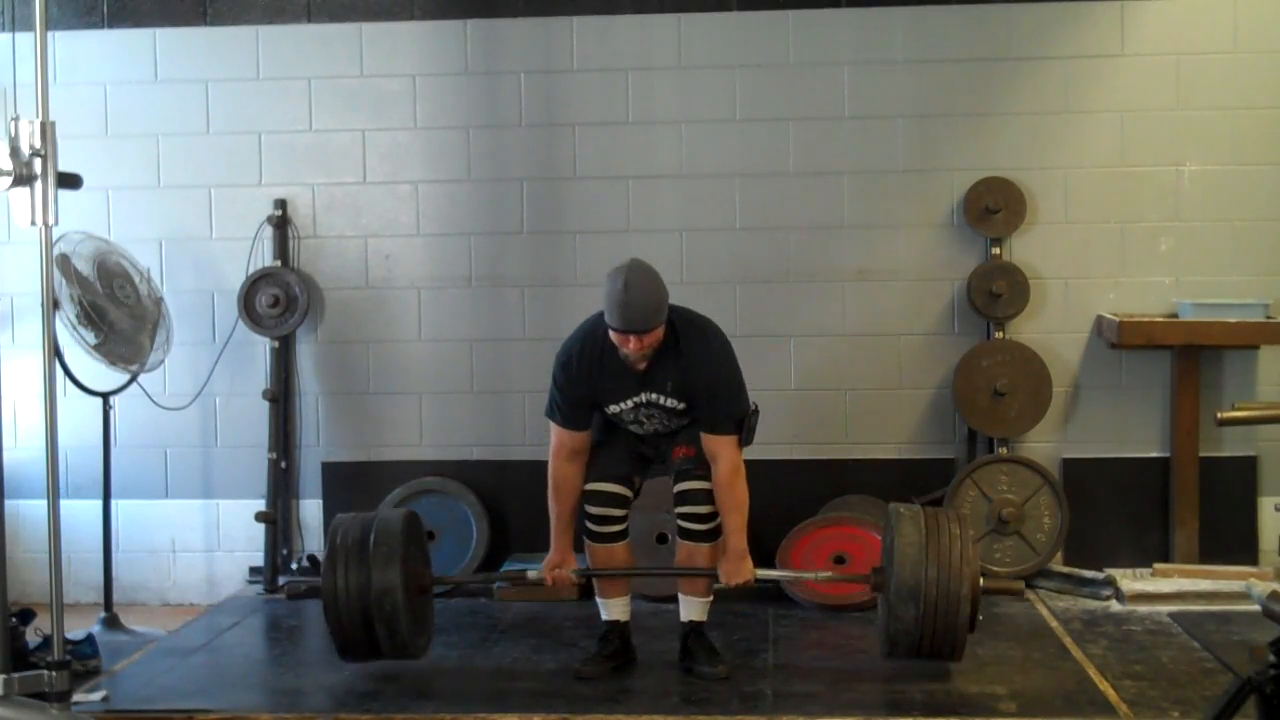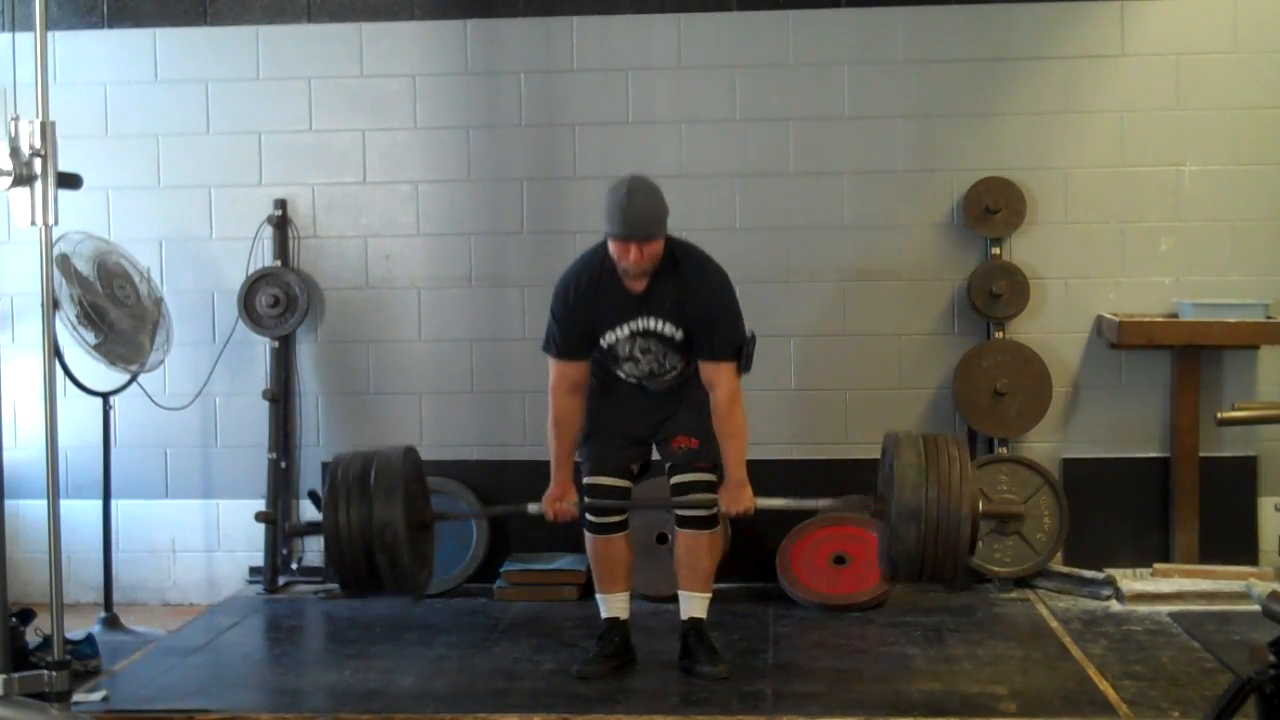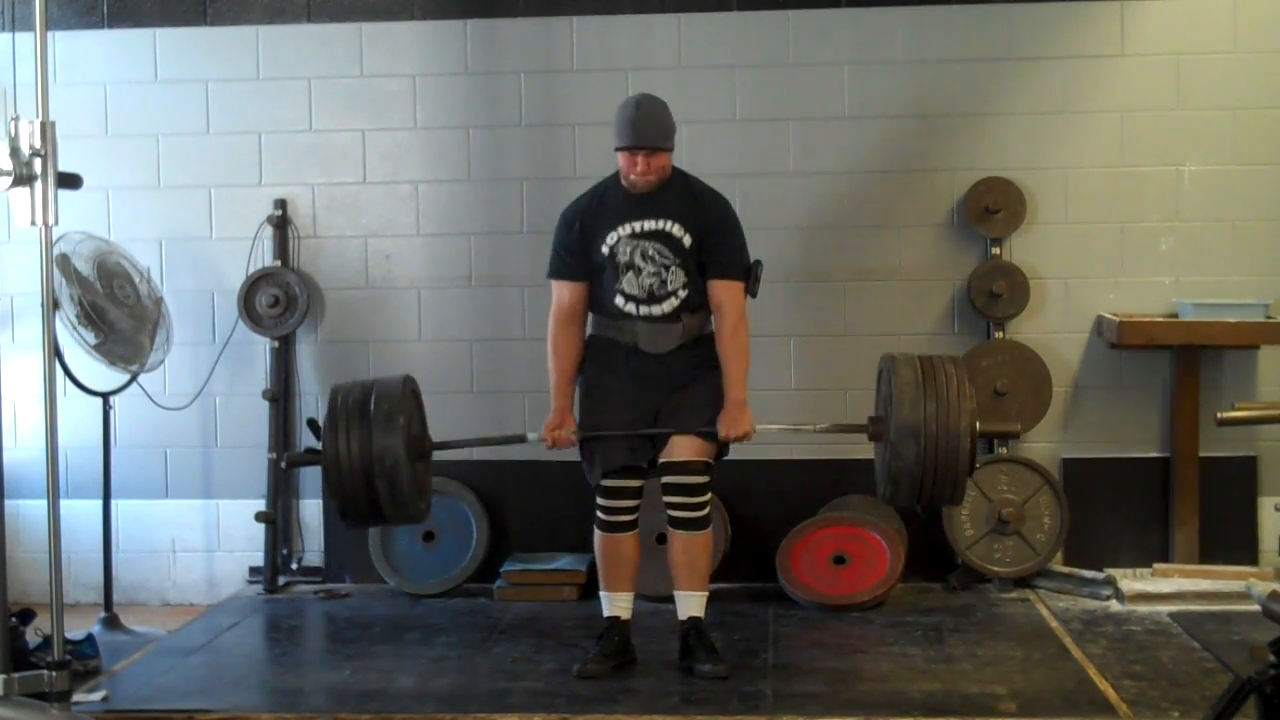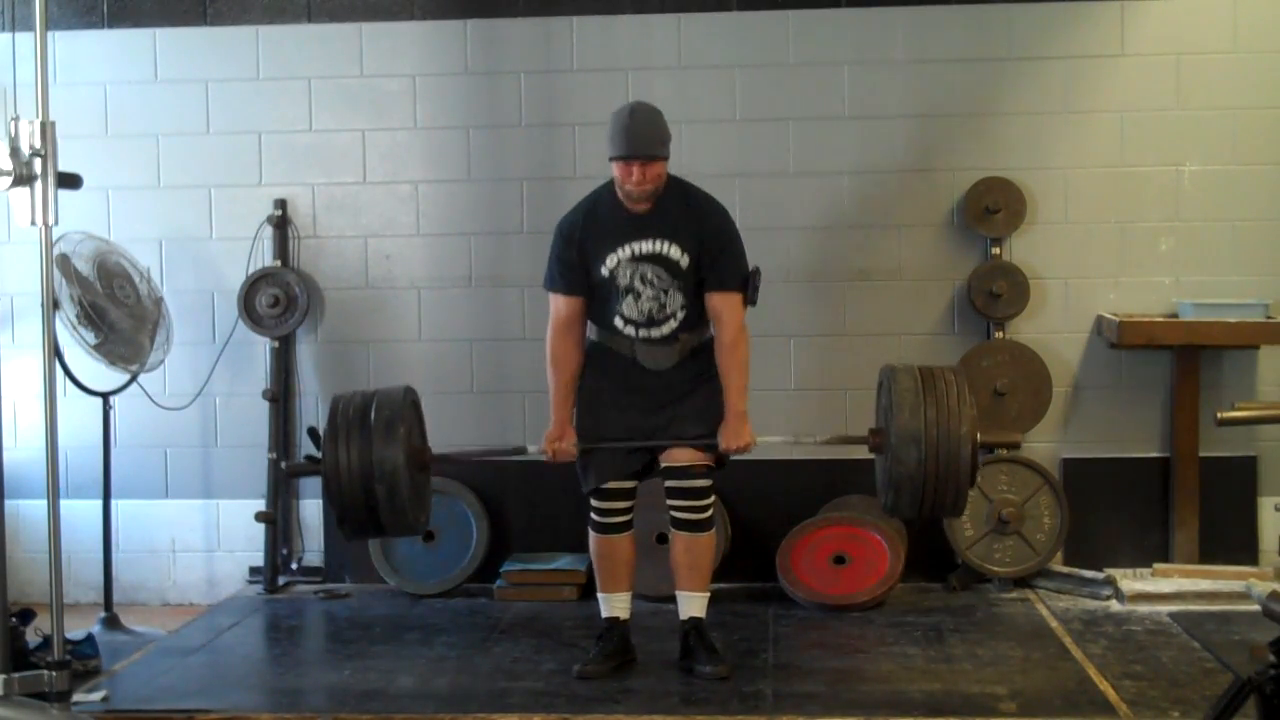
dt=0.5s
person 1, frame 1
left shoulder: (706, 347)
right shoulder: (579, 353)
left elbow: (725, 458)
right elbow: (567, 455)
left wrist: (737, 551)
right wrist: (560, 546)
left hip: (693, 427)
right hip: (618, 428)
left knee: (700, 506)
right knee: (600, 508)
left ankle: (693, 634)
right ankle: (615, 634)
person 1, frame 2
left shoulder: (704, 279)
right shoulder: (578, 286)
left elbow: (723, 387)
right elbow: (567, 388)
left wrist: (736, 480)
right wrist: (561, 479)
left hip: (688, 389)
right hip: (615, 390)
left knee: (696, 498)
right knee: (602, 501)
left ankle: (694, 633)
right ankle: (615, 633)
person 1, frame 3
left shoulder: (708, 208)
right shoulder: (584, 213)
left elbow: (729, 310)
right elbow: (567, 313)
left wrist: (737, 401)
right wrist: (561, 406)
left hip: (690, 368)
right hip: (613, 369)
left knee: (689, 501)
right knee: (614, 504)
left ankle: (693, 632)
right ankle: (616, 631)
person 1, frame 4
left shoulder: (706, 217)
right shoulder: (579, 224)
left elbow: (729, 322)
right elbow: (565, 328)
left wrist: (736, 413)
right wrist: (561, 418)
left hip: (690, 376)
right hip: (611, 376)
left knee: (692, 502)
right knee: (608, 503)
left ankle: (694, 633)
right ankle: (615, 632)
